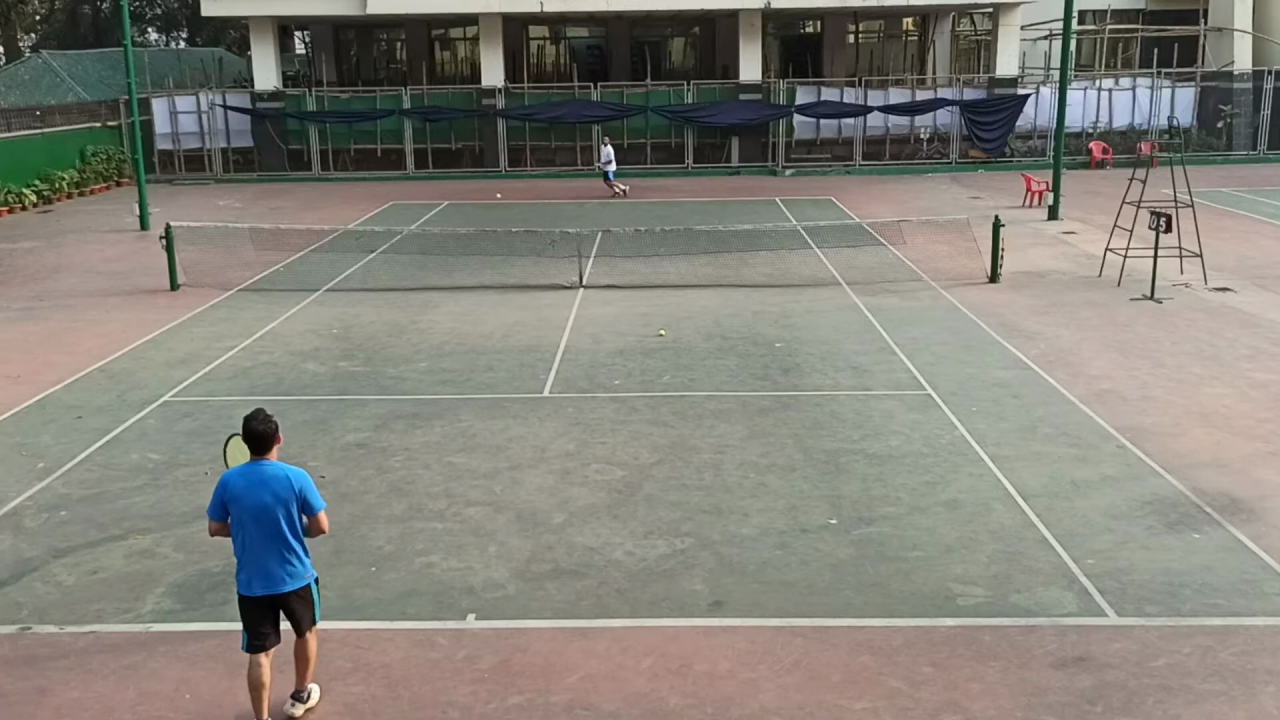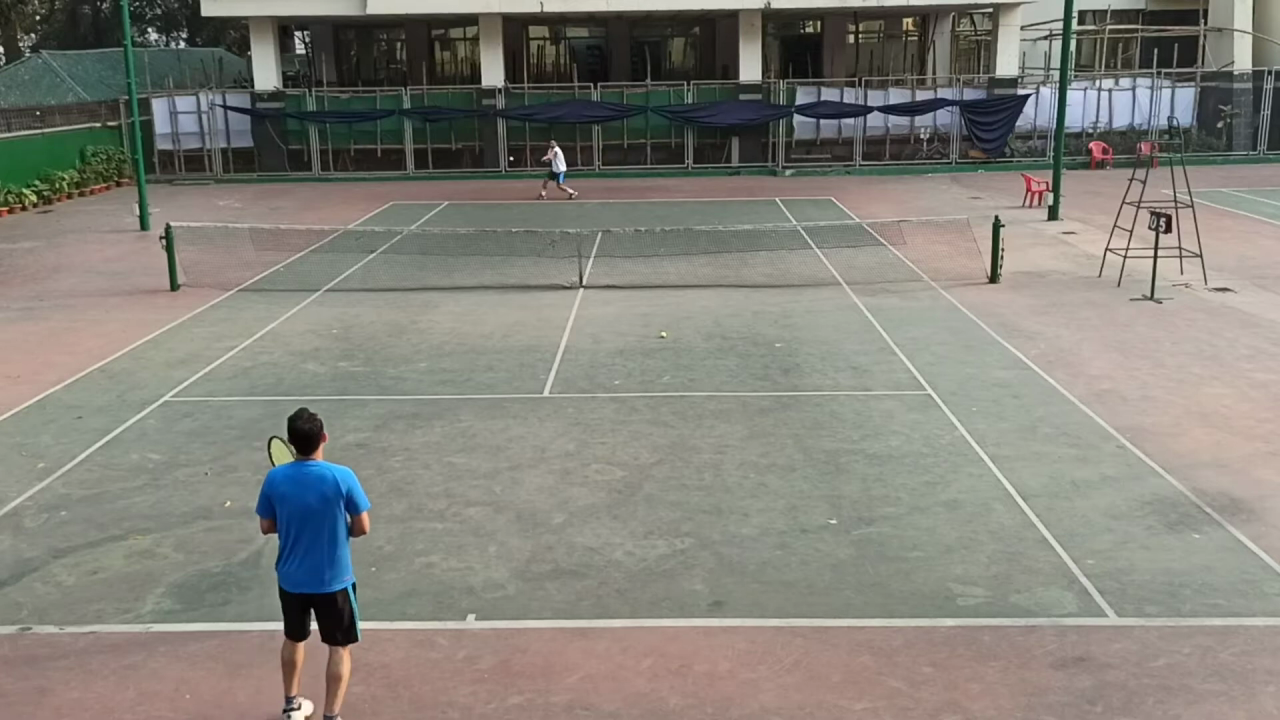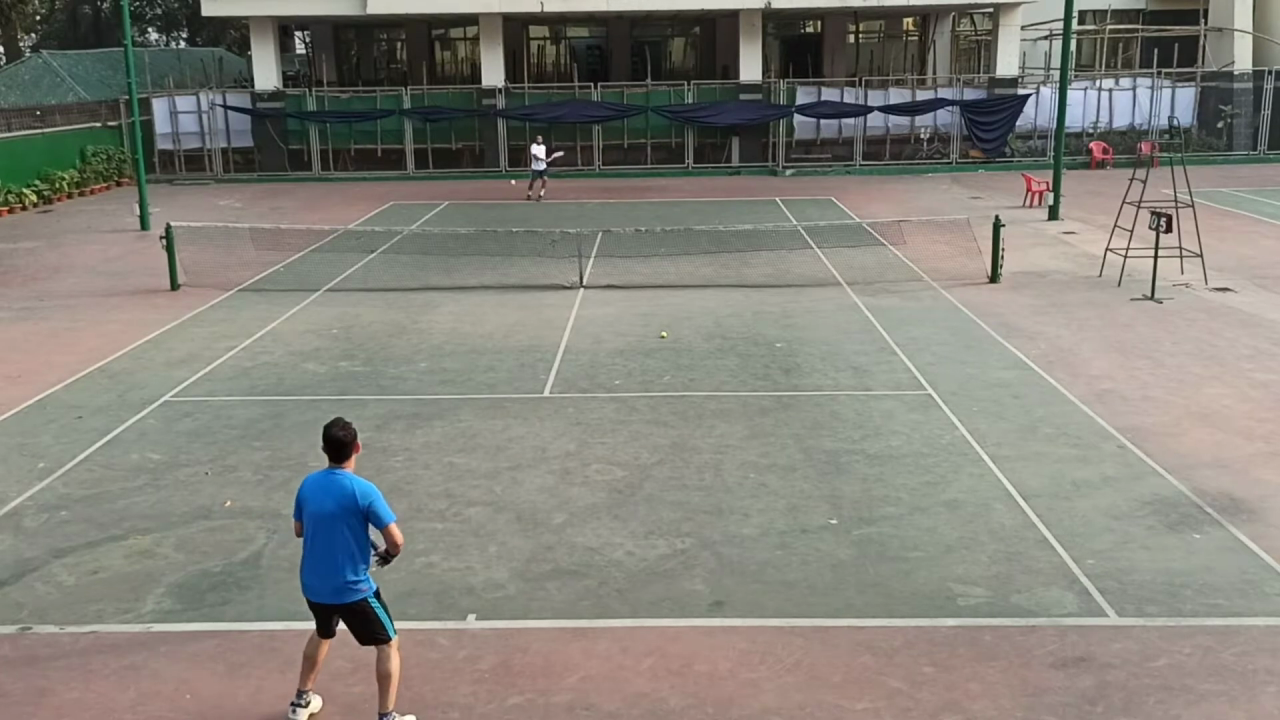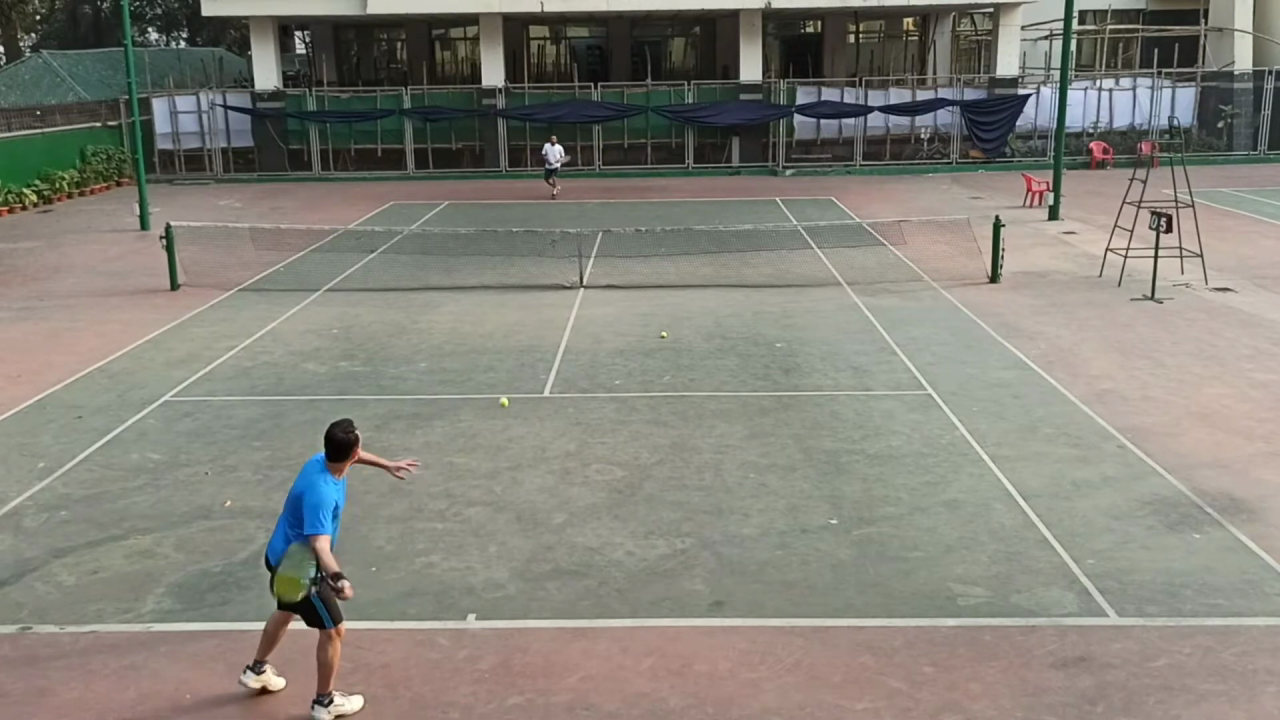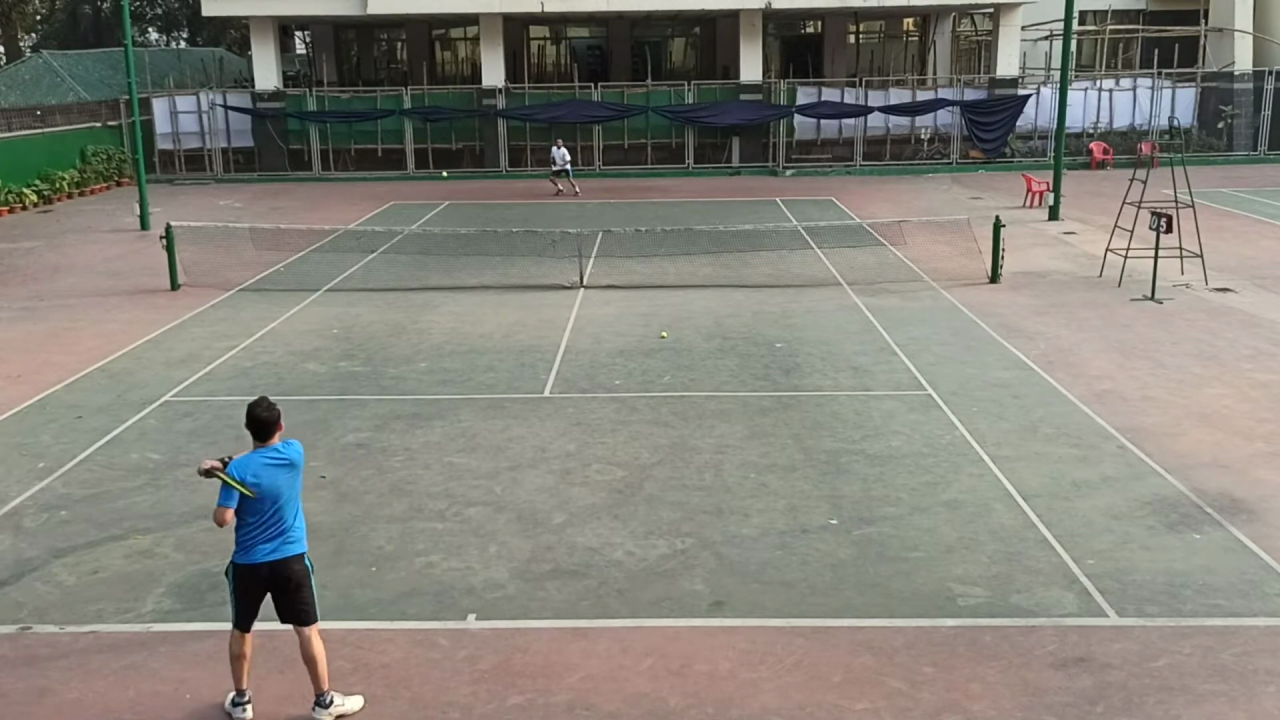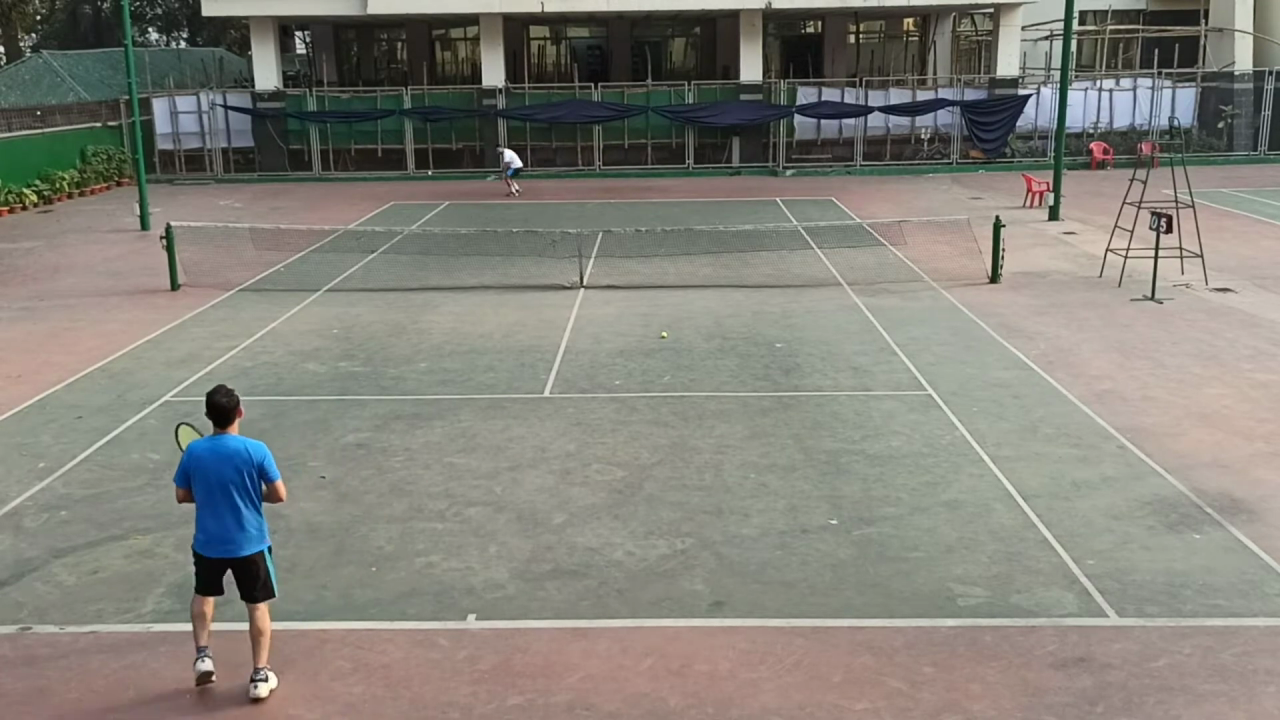
dt=0.7s
person 1, frame 1
left shoulder: (229, 481)
right shoulder: (296, 477)
left elbow: (215, 528)
right elbow: (321, 526)
left hip: (252, 584)
right hip: (295, 577)
left knee: (259, 654)
right knee: (306, 632)
person 1, frame 2
left shoulder: (275, 479)
right shoulder: (342, 477)
left elbow: (266, 526)
right elbow: (362, 527)
left hip: (291, 580)
right hip: (334, 581)
left knee: (294, 640)
right knee: (340, 649)
person 1, frame 3
left shoulder: (309, 484)
right shoulder: (364, 491)
right elbow: (395, 540)
right wrist: (386, 555)
left hip: (313, 586)
right hip: (353, 588)
left knee: (322, 634)
right knee: (388, 645)
person 1, frame 4
left shoulder: (320, 461)
right shoulder: (322, 494)
left elbow: (353, 457)
right elbow: (320, 547)
left wrist: (388, 465)
right wrist: (338, 579)
left hip: (277, 558)
left knee: (285, 612)
right knee: (332, 632)
left ankle: (255, 670)
person 1, frame 5
left shoulder: (238, 470)
right shoulder: (294, 452)
left elbow: (222, 519)
left hip: (248, 562)
right hip: (290, 559)
left knee: (241, 631)
right knee: (307, 630)
person 1, frame 6
left shoulder: (194, 452)
right shoulder: (256, 450)
left elbow: (182, 495)
right elbow: (279, 495)
left hip: (208, 546)
right hip: (250, 544)
left knee: (203, 595)
right knee: (258, 606)
left ankle: (202, 656)
right ankle: (260, 676)
